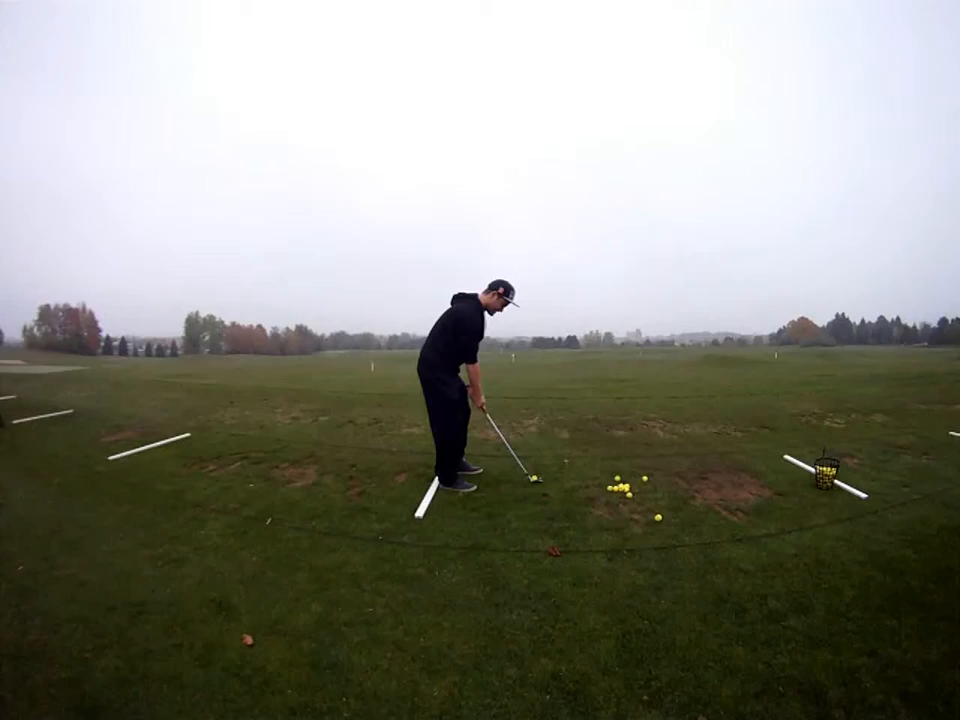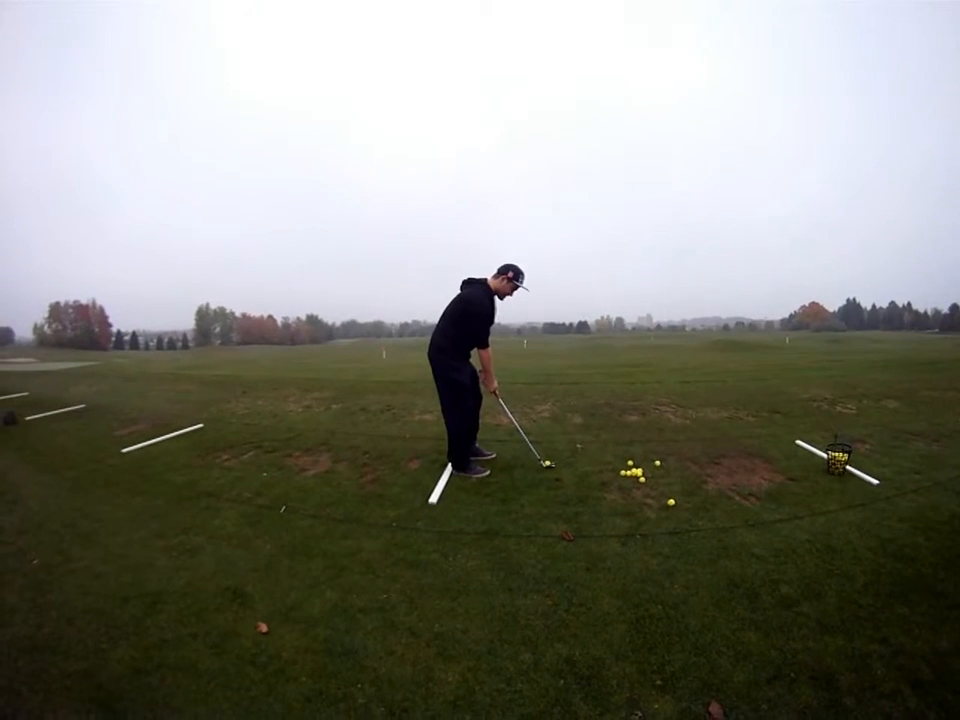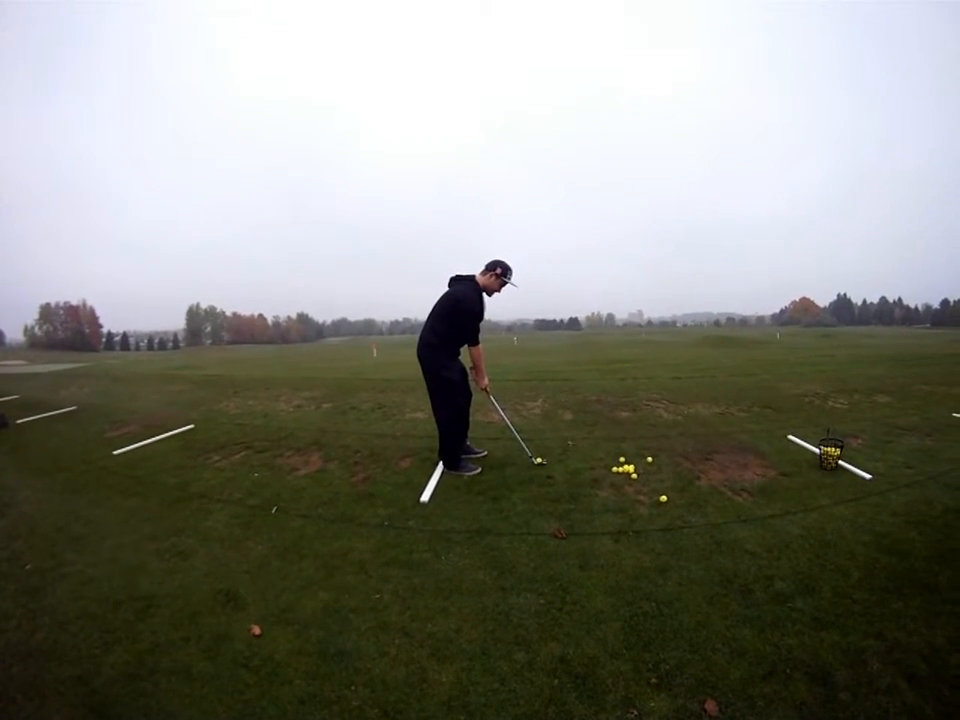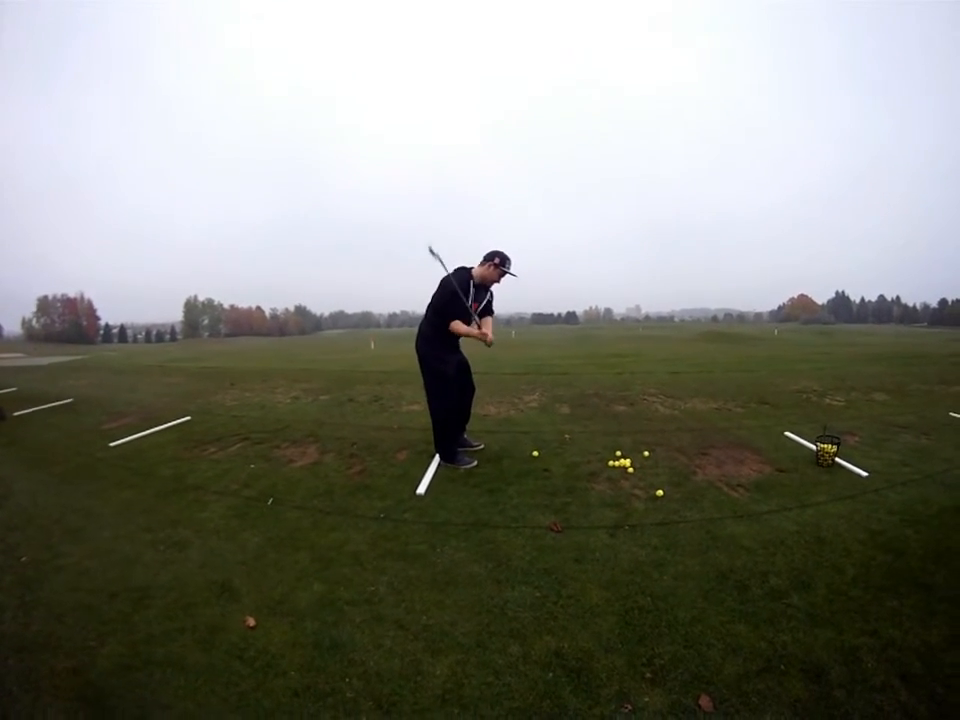
dt=0.7s
person 1, frame 1
left shoulder: (470, 309)
right shoulder: (469, 313)
left elbow: (467, 354)
right elbow: (470, 358)
left wrist: (473, 386)
right wrist: (478, 393)
left hip: (444, 368)
right hip: (435, 370)
left knee: (461, 414)
right knee: (448, 421)
left ankle: (456, 461)
right ankle: (447, 477)
person 1, frame 2
left shoulder: (480, 294)
right shoulder: (479, 299)
left elbow: (479, 340)
right elbow: (482, 343)
left wrist: (485, 371)
right wrist: (491, 378)
left hip: (455, 354)
right hip: (446, 356)
left knee: (473, 399)
right knee: (460, 406)
left ankle: (469, 446)
right ankle: (460, 462)
person 1, frame 3
left shoulder: (469, 291)
right shoulder: (468, 296)
left elbow: (470, 337)
right elbow: (473, 340)
left wrist: (476, 367)
right wrist: (481, 375)
left hip: (445, 351)
right hip: (435, 353)
left knee: (463, 397)
right knee: (450, 404)
left ankle: (460, 444)
right ankle: (451, 460)
person 1, frame 4
left shoulder: (485, 291)
right shoulder: (454, 283)
left elbow: (487, 316)
right elbow: (452, 323)
left wrist: (487, 332)
right wrist: (475, 333)
left hip: (450, 346)
right hip: (432, 346)
left knee: (465, 390)
right knee: (445, 397)
left ankle: (457, 436)
right ankle: (447, 453)
